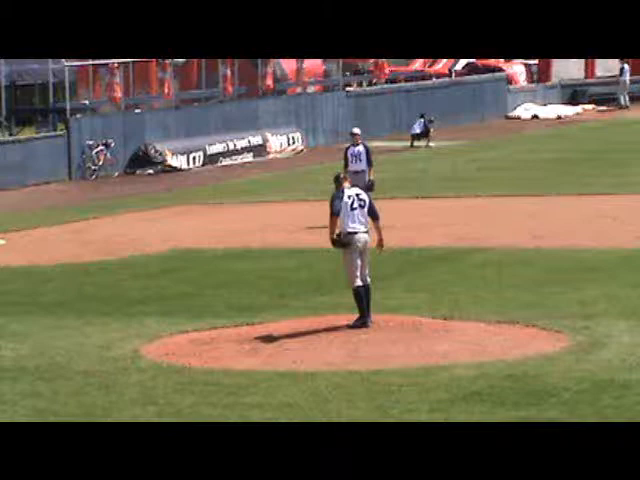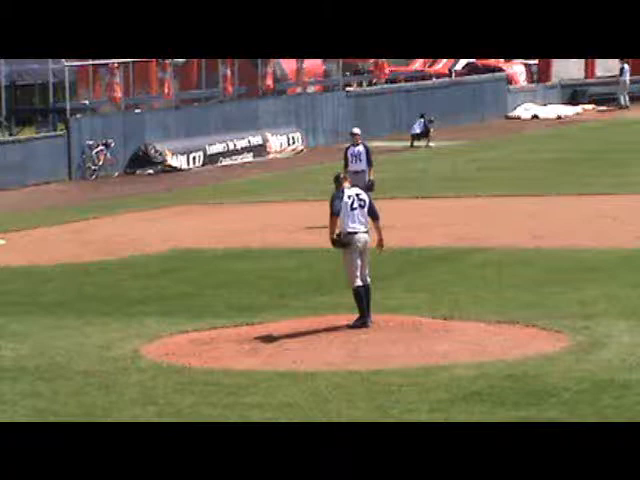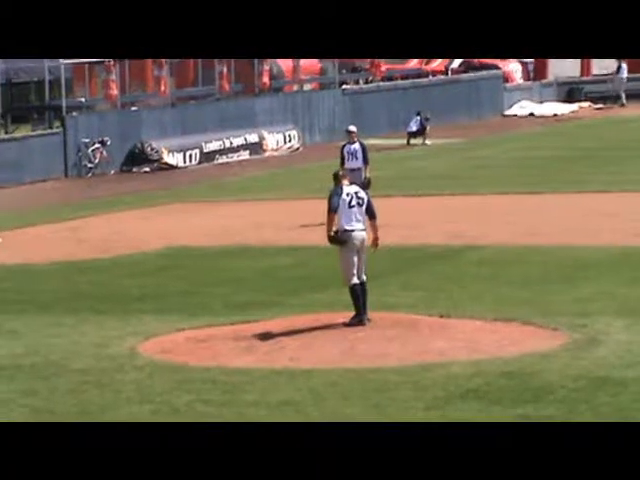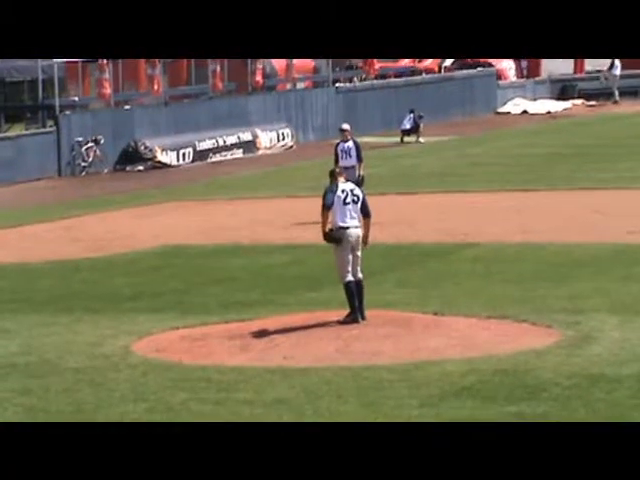
dt=0.3s
person 1, frame 1
left shoulder: (339, 194)
right shoulder: (362, 193)
left elbow: (334, 214)
right elbow: (375, 217)
left wrist: (332, 235)
right wrist: (380, 237)
left hip: (351, 238)
right hip: (365, 236)
left knee: (355, 280)
right knee: (364, 277)
left ankle: (364, 317)
right ankle: (367, 315)
person 1, frame 2
left shoulder: (339, 194)
right shoulder: (362, 193)
left elbow: (335, 214)
right elbow: (375, 217)
left wrist: (331, 235)
right wrist: (380, 237)
left hip: (350, 238)
right hip: (365, 236)
left knee: (355, 279)
right knee: (364, 277)
left ankle: (364, 318)
right ankle: (367, 316)
person 1, frame 3
left shoulder: (337, 191)
right shoulder: (361, 191)
left elbow: (332, 211)
right elbow: (373, 216)
left wrist: (329, 231)
right wrist: (375, 236)
left hip: (348, 236)
right hip: (362, 234)
left knee: (351, 277)
right knee: (360, 275)
left ankle: (360, 315)
right ankle: (364, 313)
person 1, frame 4
left shoulder: (332, 188)
right shoulder: (357, 189)
left elbow: (326, 207)
right elbow: (367, 215)
left wrist: (324, 229)
right wrist: (366, 235)
left hip: (343, 233)
right hip: (357, 232)
left knee: (346, 275)
right knee: (357, 273)
left ankle: (354, 313)
right ankle: (360, 311)
